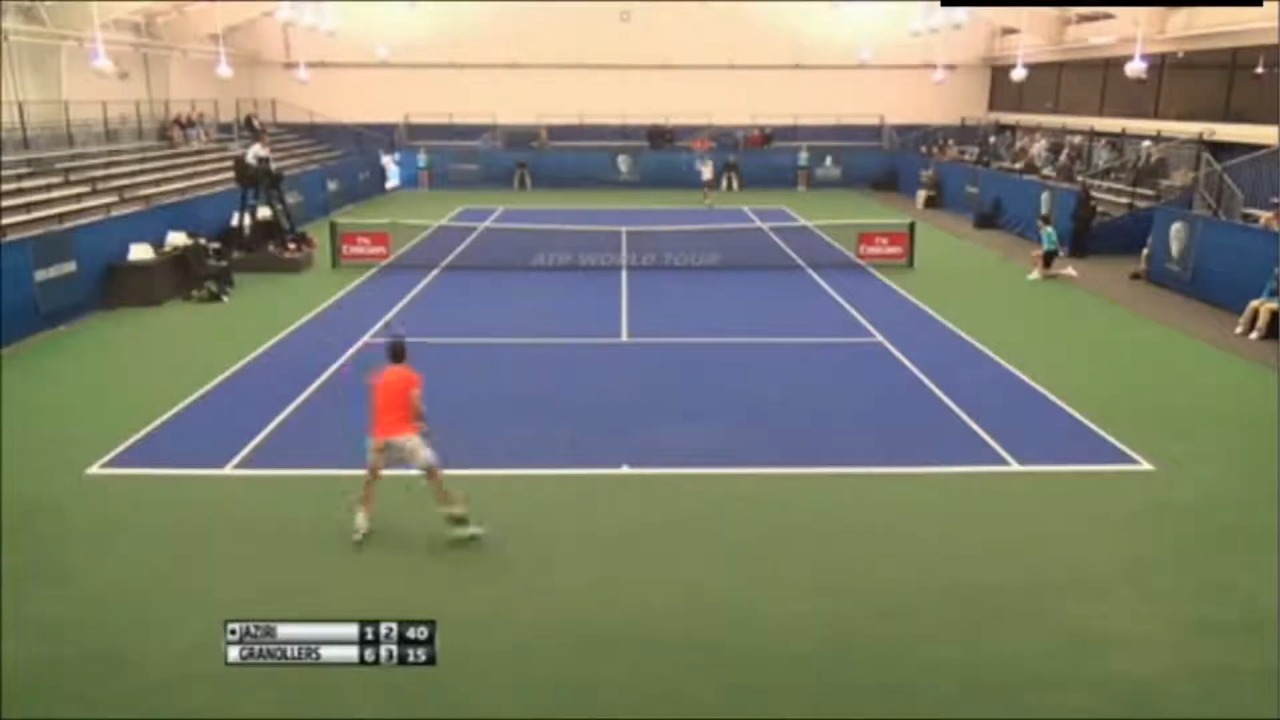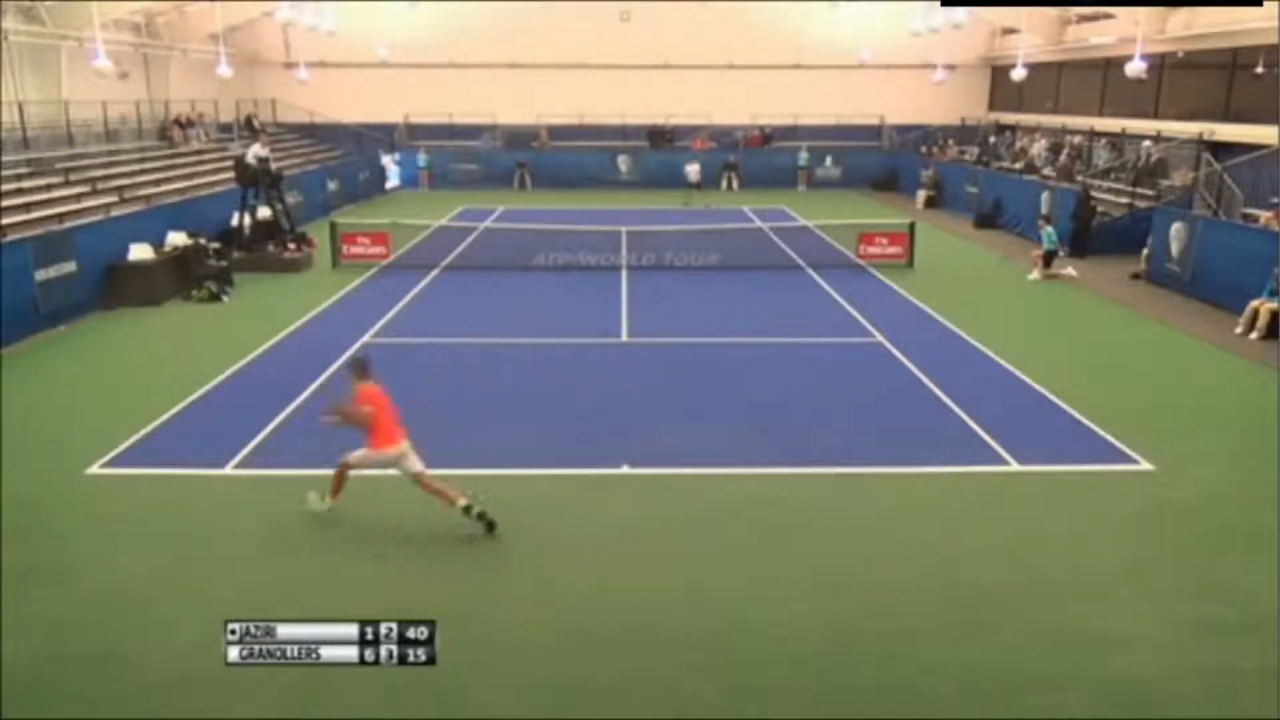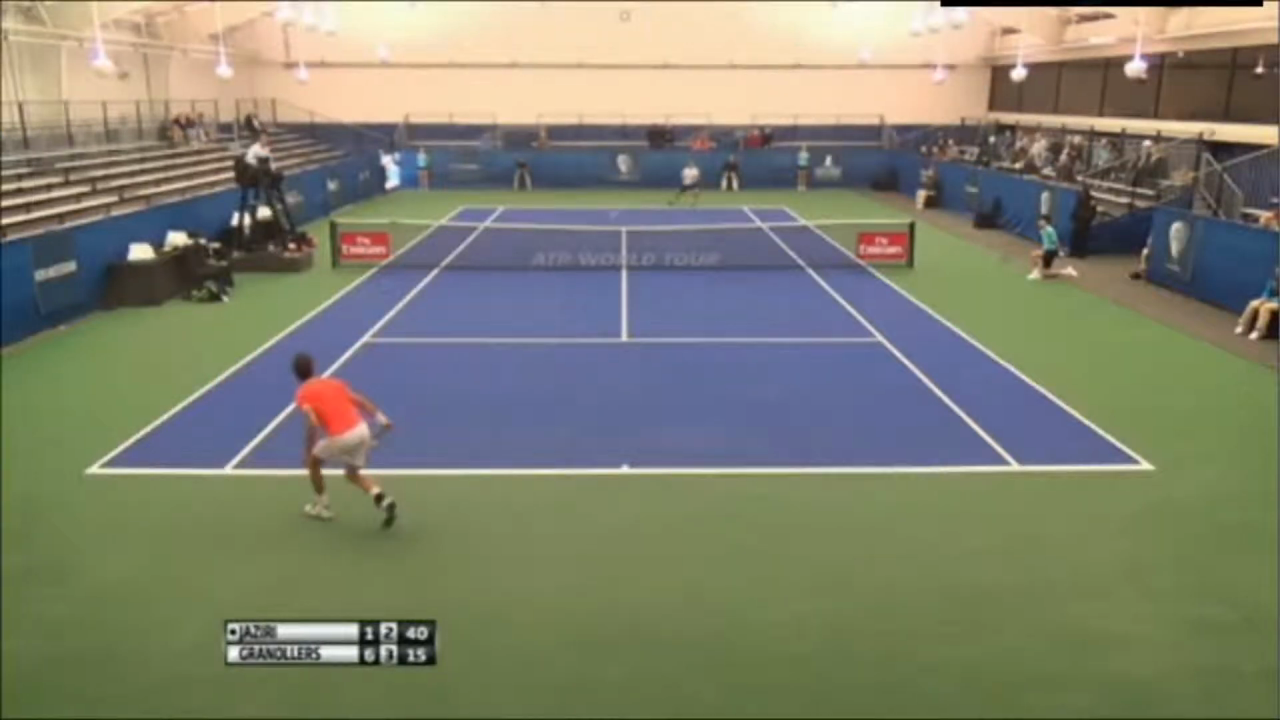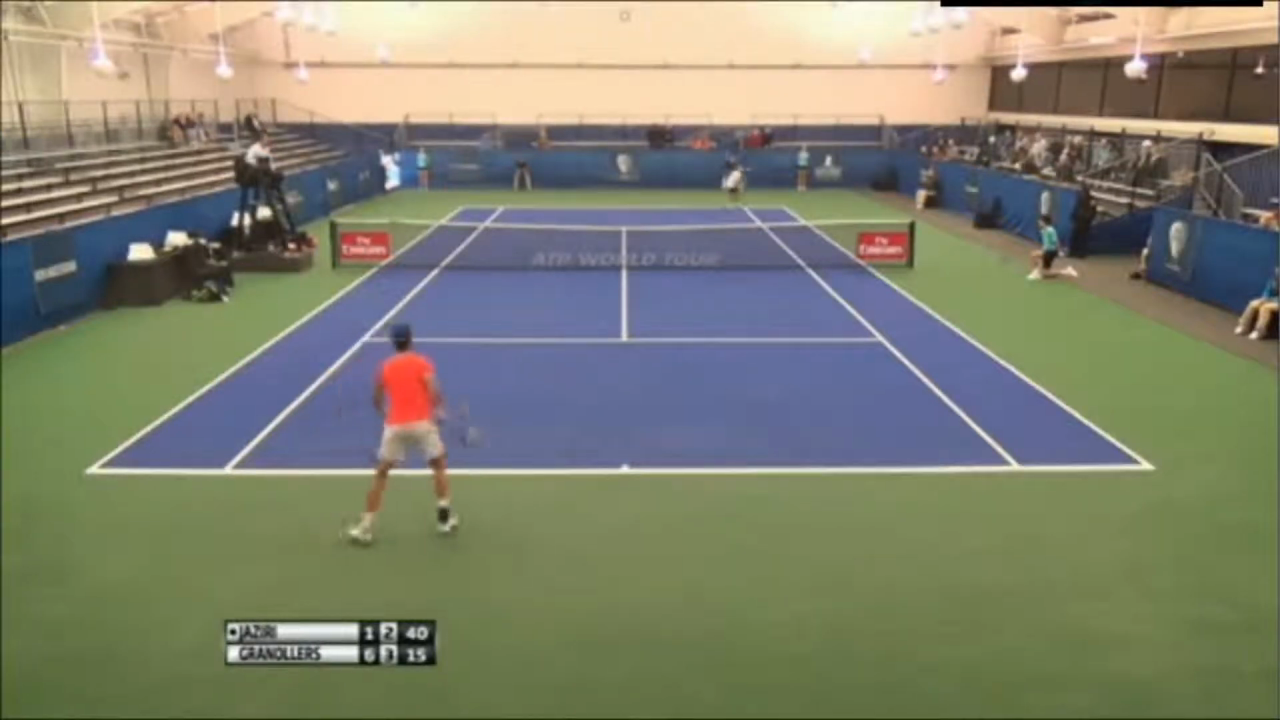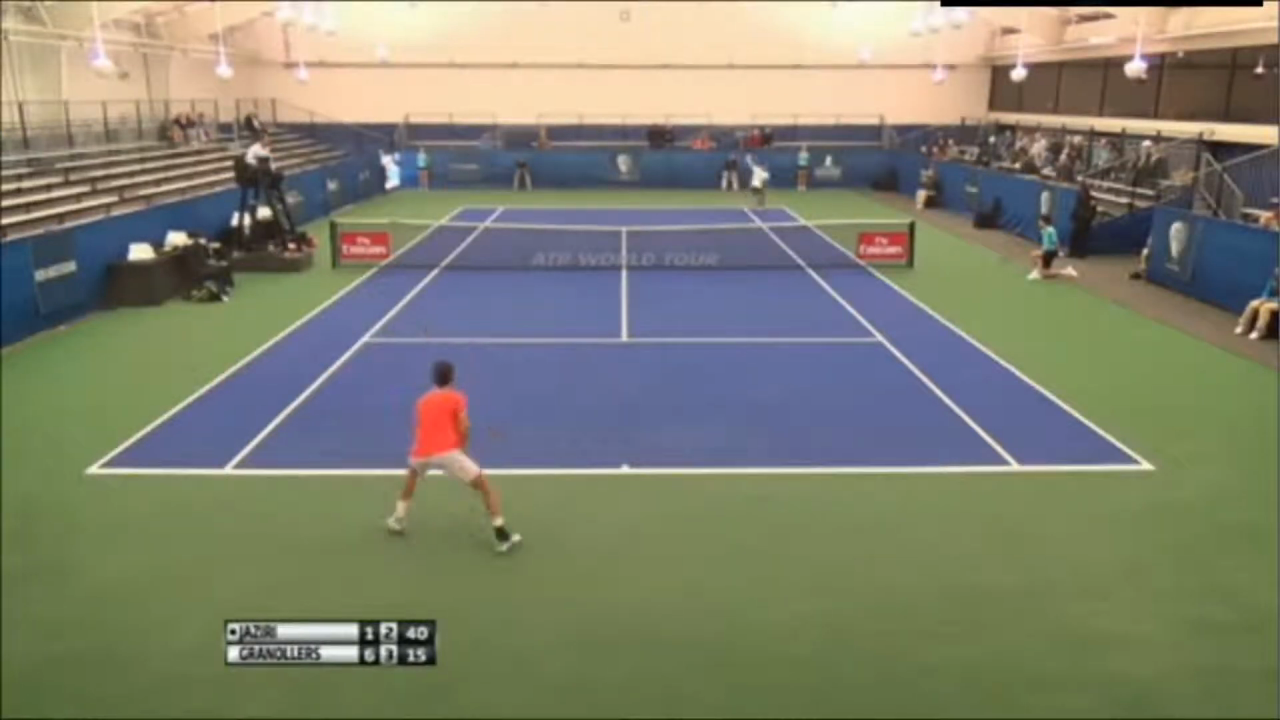
dt=0.7s
person 1, frame 1
left shoulder: (377, 379)
right shoulder: (410, 377)
right elbow: (416, 408)
right wrist: (421, 424)
left hip: (379, 437)
right hip: (403, 435)
left knee: (372, 476)
right knee: (433, 476)
left ankle: (361, 526)
right ankle: (459, 523)
person 1, frame 2
left shoulder: (362, 392)
right shoulder: (373, 389)
left elbow: (366, 423)
left wrist: (340, 415)
right wrist: (341, 414)
left hip: (381, 449)
right hip: (400, 444)
left knee: (343, 465)
right knee: (427, 483)
left ankle: (327, 502)
right ankle: (472, 511)
person 1, frame 3
left shoulder: (303, 394)
right shoulder: (333, 382)
left elbow: (313, 424)
right elbow: (359, 401)
left wrist: (308, 452)
right wrist: (380, 417)
left hip: (340, 436)
right hip: (361, 429)
left knee: (314, 463)
right knee: (353, 474)
left ankle: (321, 505)
right ankle: (381, 499)
person 1, frame 4
left shoulder: (386, 367)
right shoulder: (422, 362)
left elbow: (377, 400)
right elbow: (434, 392)
right wrist: (439, 410)
left hip: (396, 425)
right hip: (422, 423)
left knee: (381, 474)
right knee: (439, 465)
left ankle: (365, 528)
right ankle: (444, 517)
person 1, frame 5
left shoulder: (423, 400)
right shoulder: (457, 398)
right elbow: (464, 430)
right wrist: (460, 447)
left hip: (421, 454)
right hip: (448, 452)
left knee: (413, 472)
right knee: (485, 487)
left ankle: (399, 518)
right ankle: (502, 536)
